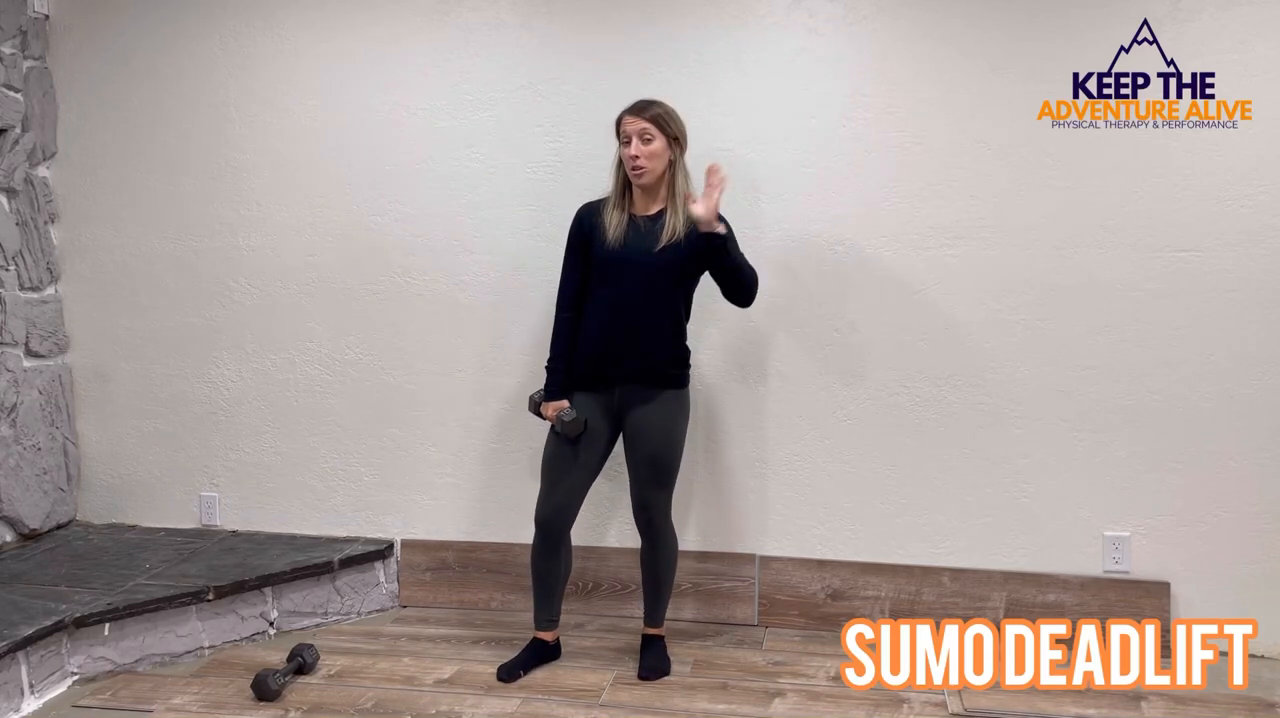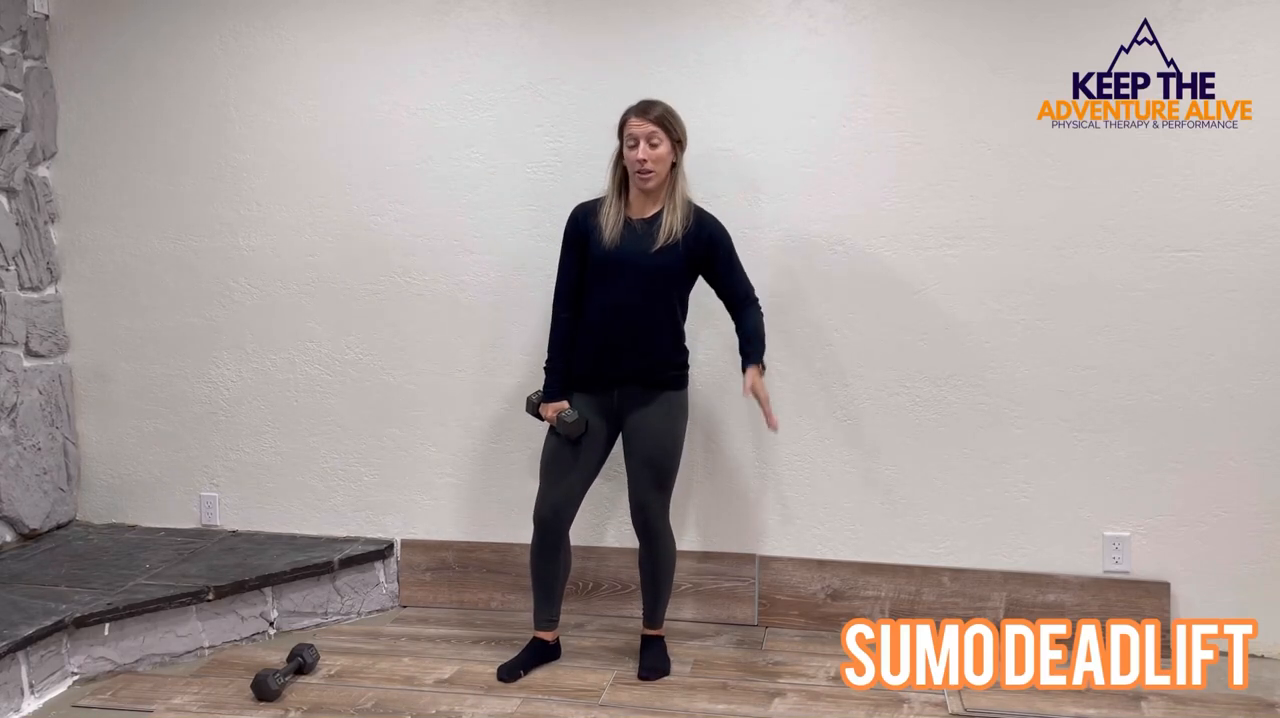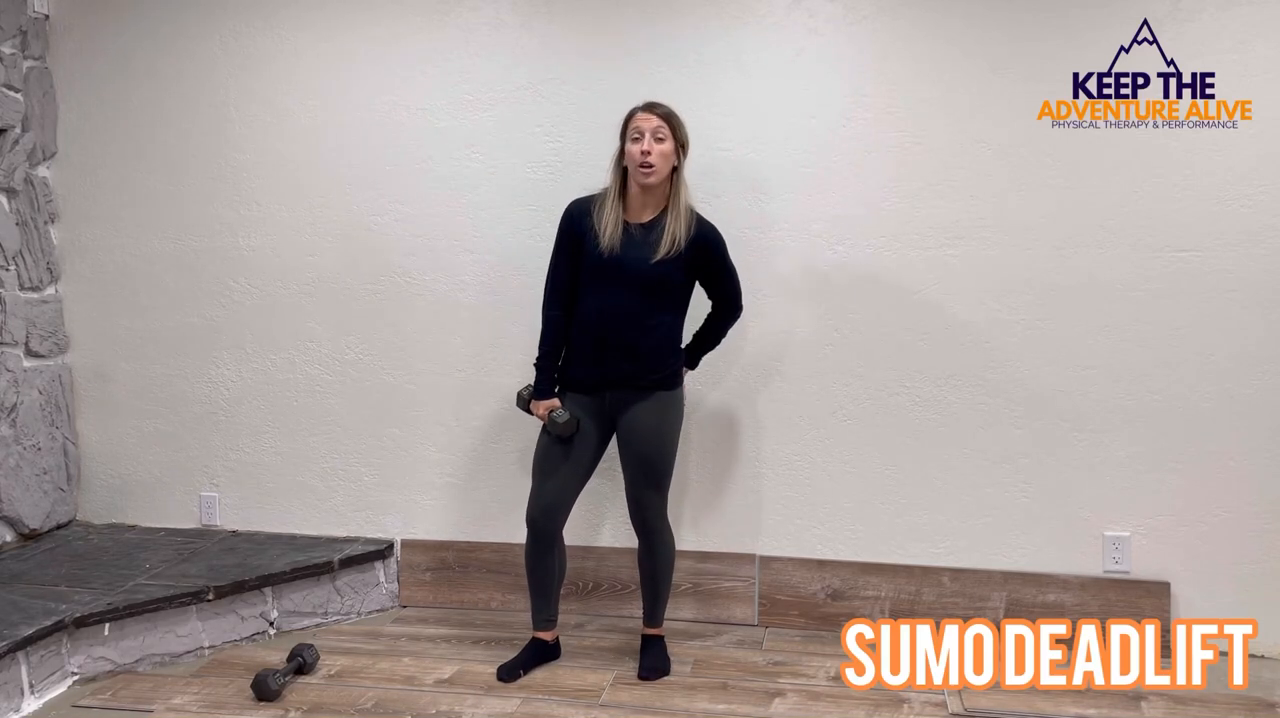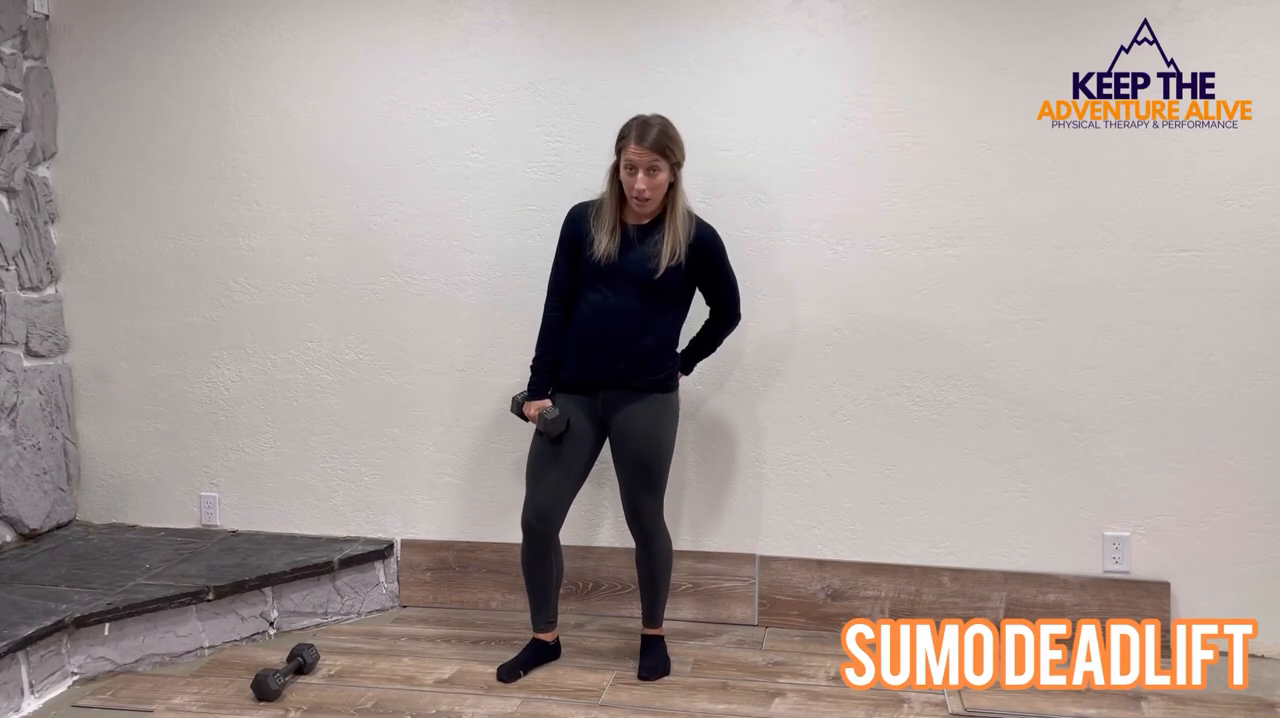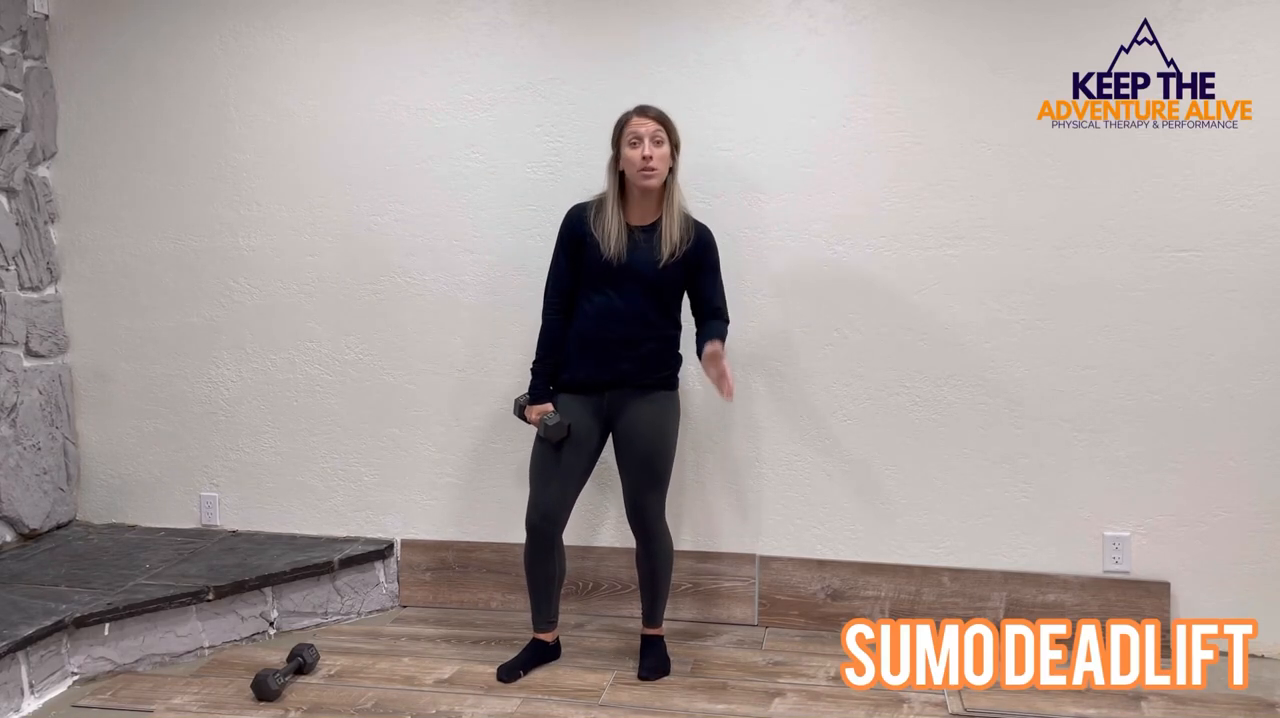
dt=0.4s
person 1, frame 1
left shoulder: (698, 226)
right shoulder: (592, 219)
left elbow: (744, 292)
right elbow: (568, 307)
left wrist: (711, 229)
right wrist: (555, 388)
left hip: (659, 392)
right hip: (588, 390)
left knee: (653, 517)
right knee: (551, 514)
left ankle: (653, 635)
right ankle: (544, 637)
person 1, frame 2
left shoulder: (698, 228)
right shoulder: (588, 220)
left elbow: (743, 299)
right elbow: (565, 309)
left wrist: (752, 363)
right wrist: (554, 389)
left hip: (657, 393)
right hip: (587, 391)
left knee: (650, 519)
right knee: (550, 515)
left ankle: (654, 635)
right ankle: (545, 637)
person 1, frame 3
left shoulder: (696, 233)
right shoulder: (583, 217)
left elbow: (729, 305)
right elbow: (556, 306)
left wrist: (687, 359)
right wrist: (545, 386)
left hip: (651, 396)
right hip: (580, 392)
left knee: (649, 518)
right knee: (543, 515)
left ankle: (653, 635)
right ankle: (544, 637)
person 1, frame 4
left shoulder: (696, 237)
right shoulder: (584, 221)
left elbow: (727, 311)
right elbow: (556, 307)
left wrist: (682, 364)
right wrist: (537, 387)
left hip: (646, 398)
right hip: (574, 392)
left knee: (645, 521)
right knee: (538, 519)
left ankle: (653, 635)
right ankle: (544, 637)
person 1, frame 5
left shoulder: (693, 237)
right shoulder: (582, 222)
left elbow: (712, 314)
right elbow: (555, 310)
left wrist: (713, 350)
right wrist: (540, 390)
left hip: (650, 397)
right hip: (576, 393)
left knee: (647, 521)
right knee: (542, 519)
left ankle: (653, 635)
right ankle: (544, 638)
